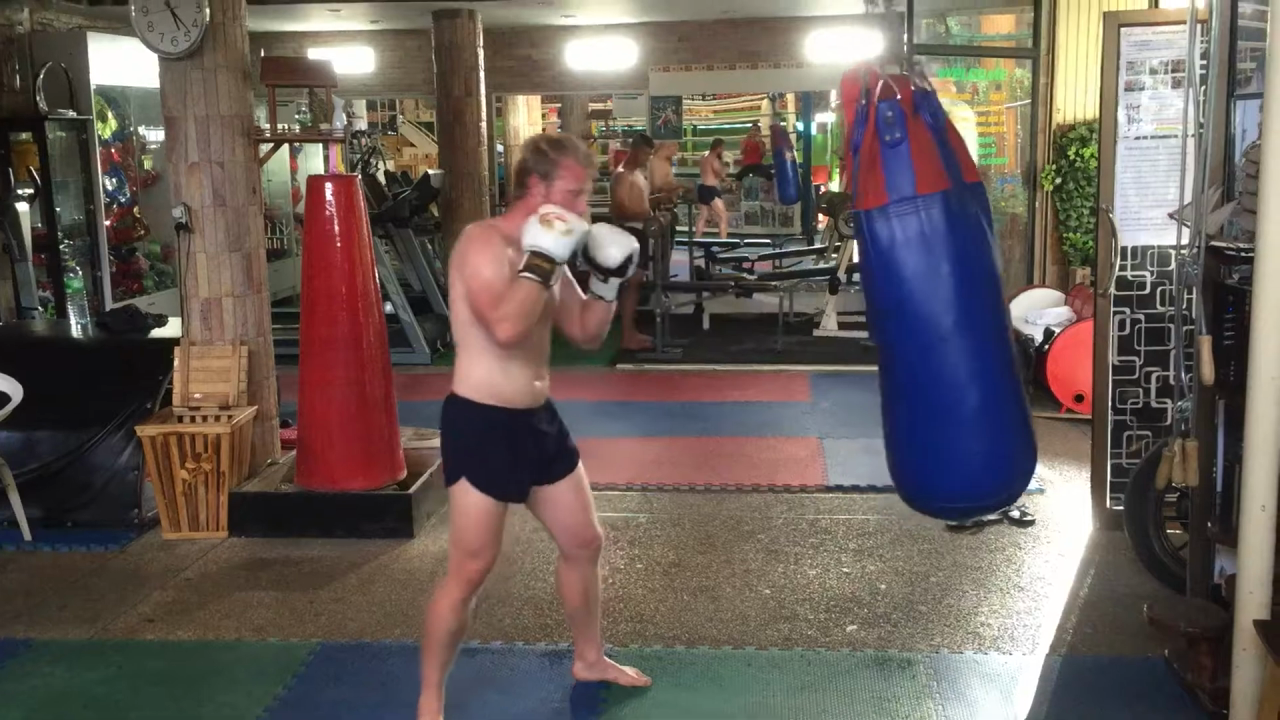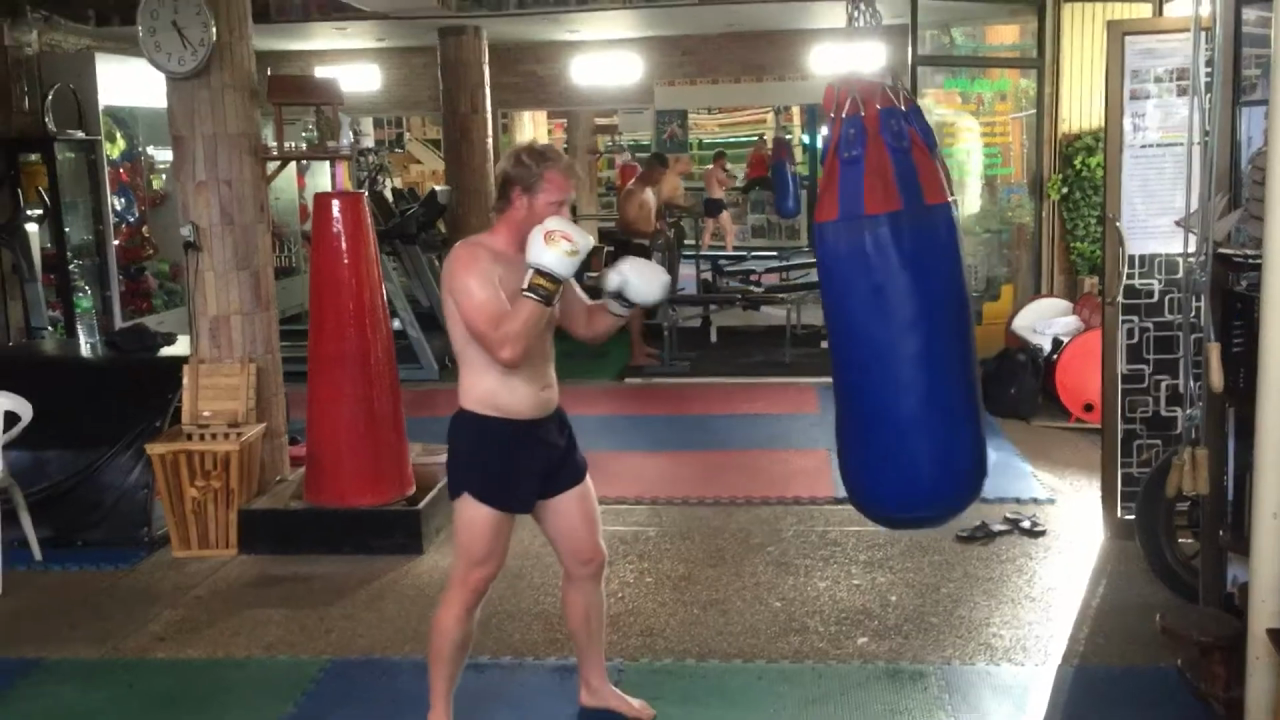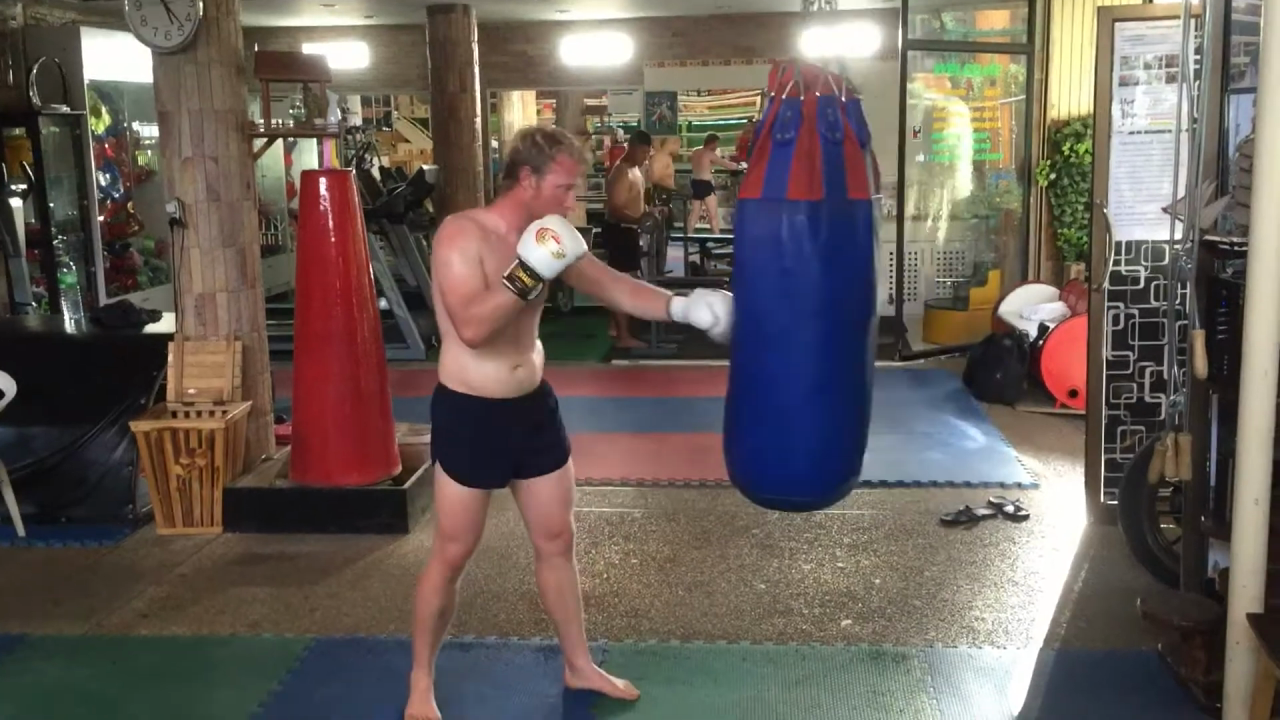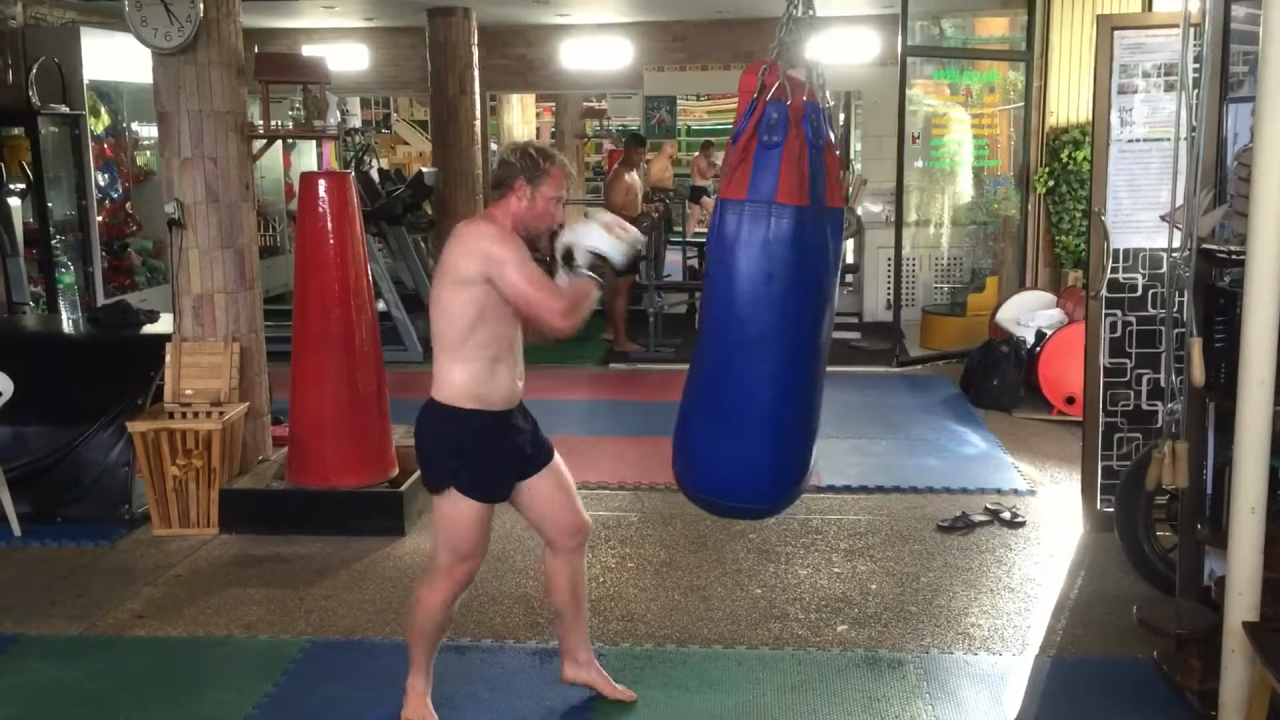
dt=0.4s
person 1, frame 1
left shoulder: (549, 247)
right shoulder: (482, 241)
left elbow: (587, 333)
right elbow: (506, 326)
left wrist: (608, 278)
right wrist: (543, 260)
left hip: (538, 417)
right hip: (481, 424)
left knee: (583, 543)
right knee: (470, 569)
left ankle: (590, 658)
person 1, frame 2
left shoulder: (540, 257)
right shoulder: (471, 260)
left elbow: (588, 327)
right elbow: (508, 347)
left wrist: (621, 299)
right wrist: (547, 277)
left hip: (550, 430)
right hip: (488, 437)
left knee: (587, 562)
right knee: (472, 582)
person 1, frame 3
left shoulder: (549, 236)
right shoulder: (460, 233)
left elbow: (615, 289)
right elbow: (471, 327)
left wrist: (684, 306)
right wrist: (528, 273)
left hip: (533, 406)
right hip: (469, 413)
left knee: (557, 542)
right knee: (451, 555)
left ankle: (578, 665)
person 1, frame 4
left shoulder: (506, 247)
right shoulder: (486, 240)
left elbow: (543, 315)
right elbow: (560, 318)
left wrist: (579, 268)
right wrist: (595, 264)
left hip: (509, 419)
right hip: (460, 428)
left knee: (571, 533)
right knee: (455, 570)
left ankle: (579, 660)
person 2, frame 1
left shoulder: (639, 172)
right shoulder: (622, 175)
right elbow: (620, 209)
left wrist: (660, 198)
right wrist: (647, 216)
left hip: (640, 230)
right hip: (628, 231)
left knee: (635, 282)
right knee: (632, 282)
left ankle: (630, 331)
right ankle: (627, 336)
person 2, frame 2
left shoulder: (649, 189)
right shoulder: (633, 192)
right elbow: (625, 225)
left wrist: (659, 227)
right wrist: (650, 234)
left hip: (643, 246)
right hip: (633, 248)
left ankle: (640, 344)
right ankle: (636, 355)
person 2, frame 3
left shoulder: (635, 169)
right shoulder: (621, 174)
right elbow: (615, 210)
left wrist: (647, 211)
right wrist: (639, 220)
left hip: (627, 230)
right hip: (619, 231)
left ankle: (616, 326)
right ankle: (623, 337)
person 2, frame 4
left shoulder: (632, 171)
right shoulder: (619, 177)
right elbow: (613, 212)
left wrist: (646, 210)
right wrist: (637, 219)
left knee: (617, 284)
right knee: (622, 286)
left ankle: (611, 329)
right ankle: (621, 340)
